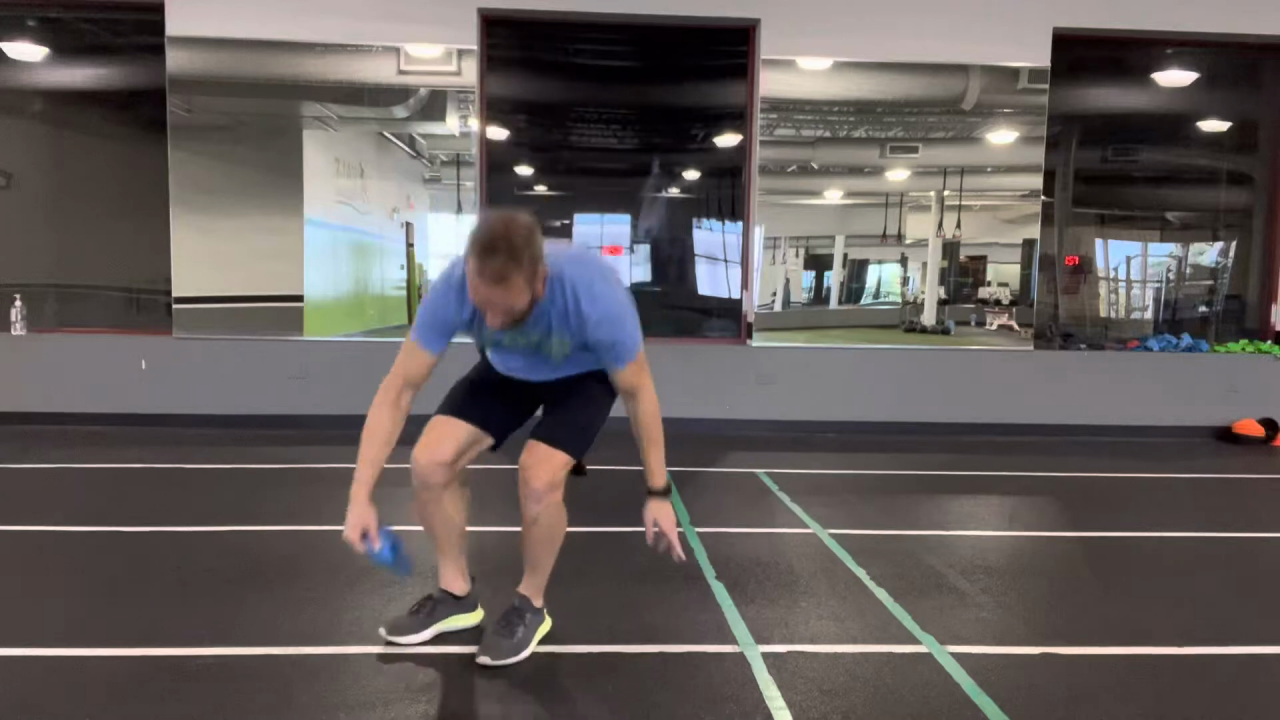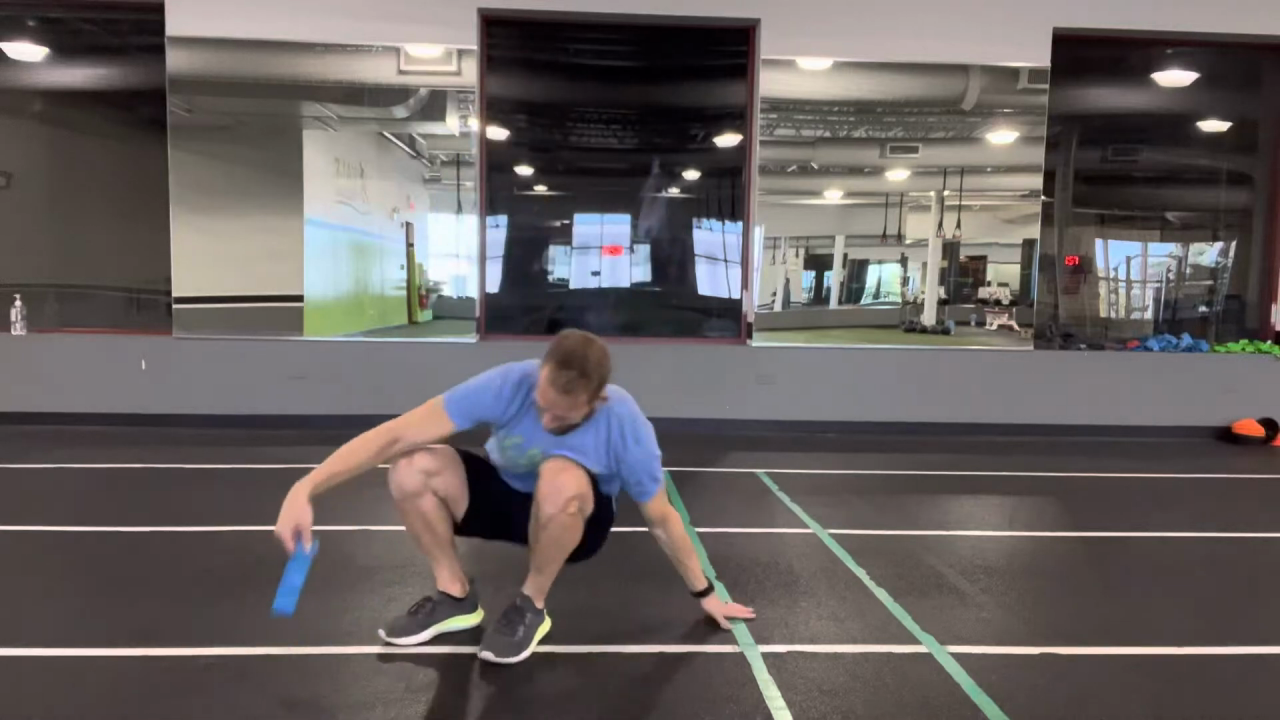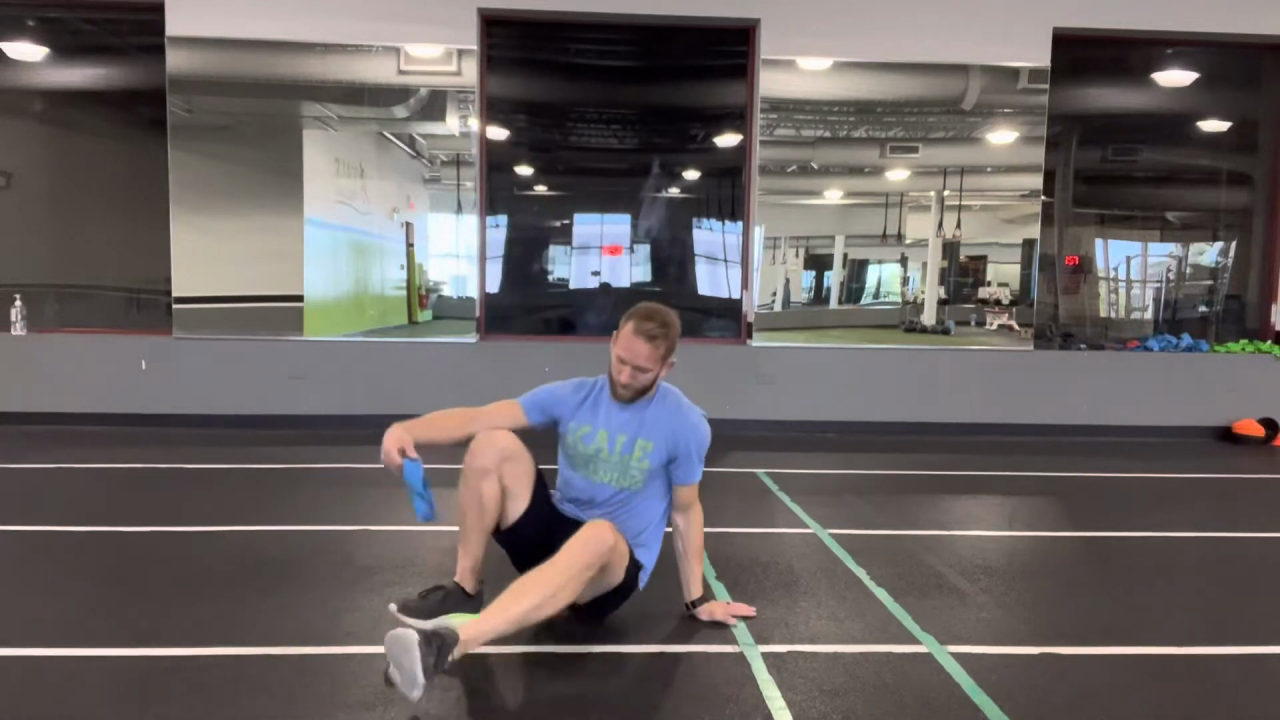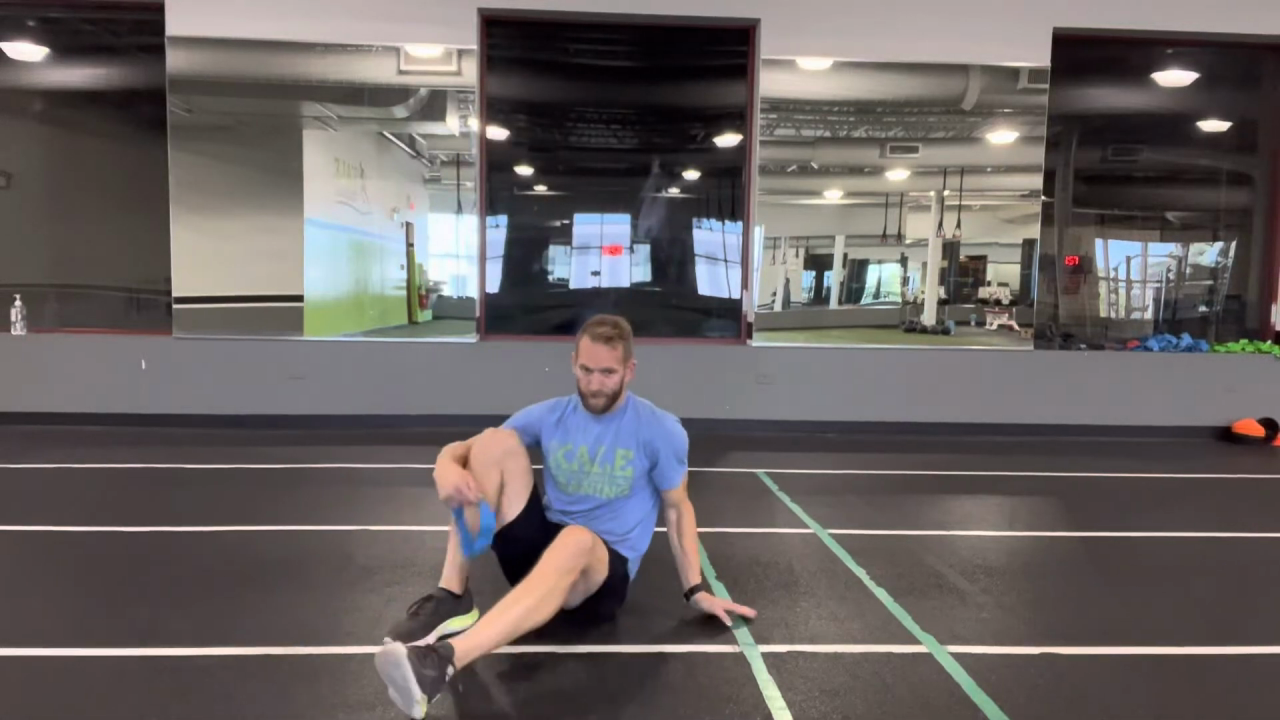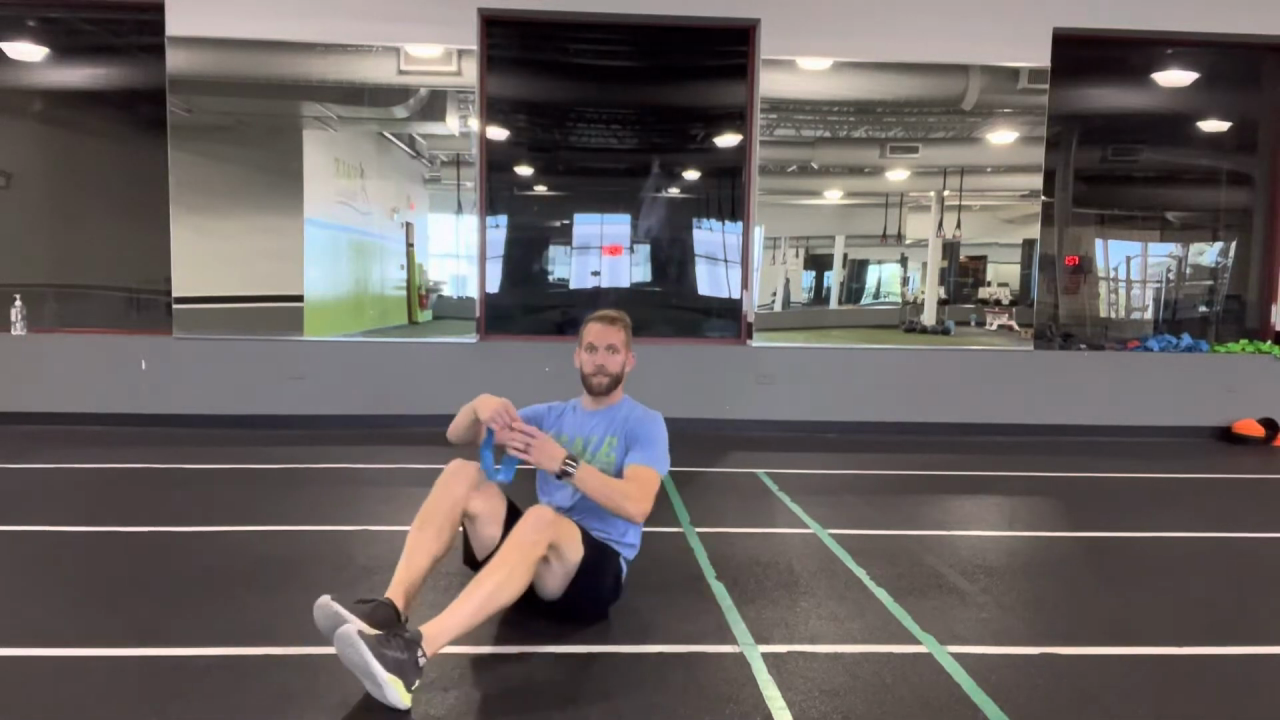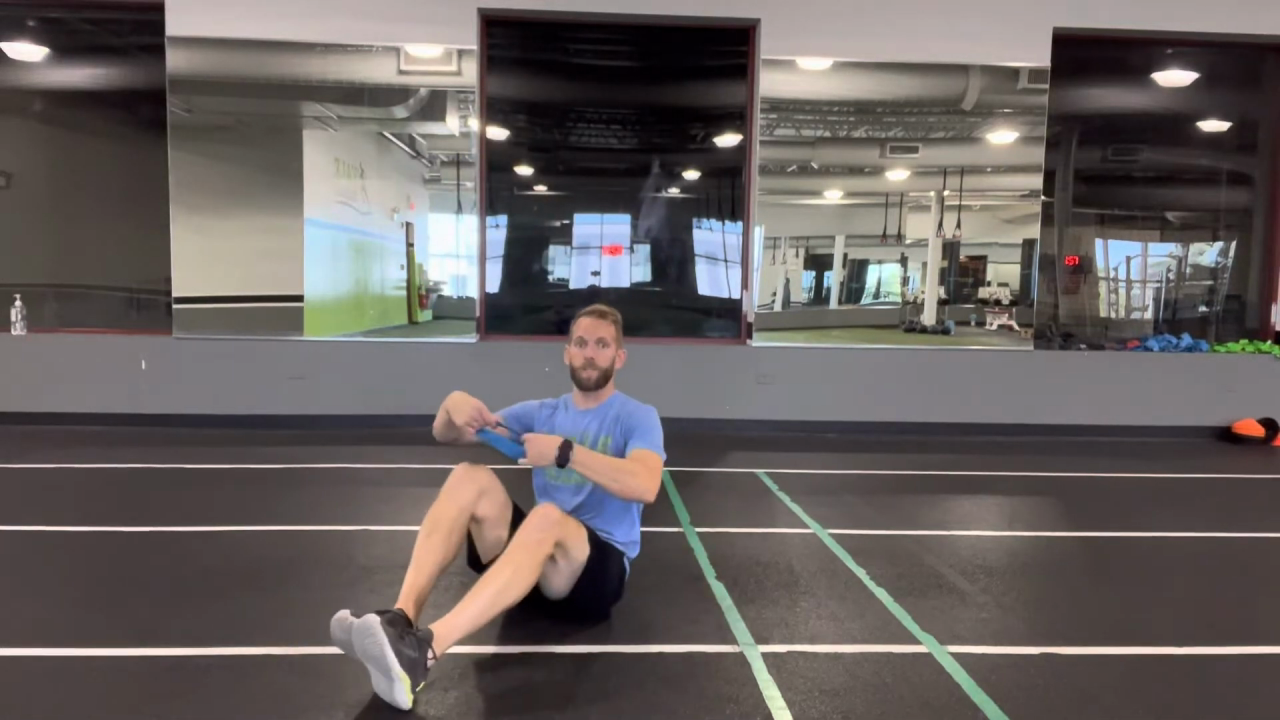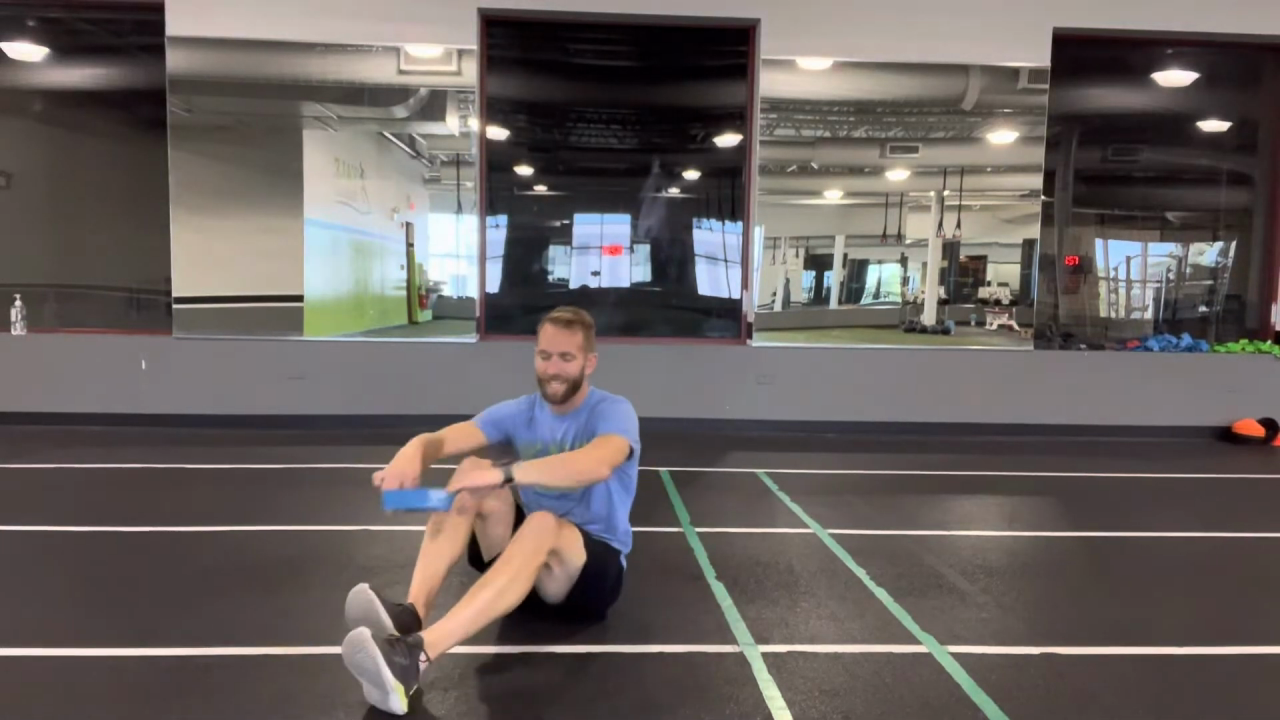
dt=0.4s
person 1, frame 1
left shoulder: (595, 294)
right shoulder: (454, 287)
left elbow: (638, 388)
right elbow: (399, 387)
left wrist: (657, 492)
right wrist: (360, 495)
left hip: (583, 376)
right hip: (509, 372)
left knee: (538, 476)
right knee: (431, 462)
left ankle: (530, 605)
right ankle: (456, 595)
person 1, frame 2
left shoulder: (628, 436)
right shoulder: (510, 385)
left elbow: (661, 518)
right elbow: (397, 433)
left wrist: (702, 592)
right wrist: (303, 490)
left hip: (573, 525)
right hip: (507, 488)
left knee: (560, 480)
right knee: (411, 471)
left ankle: (534, 606)
right ankle: (456, 596)
person 1, frame 3
left shoulder: (687, 424)
right shoulder: (572, 396)
left elbow: (685, 511)
right elbow: (474, 419)
left wrist: (696, 599)
right wrist: (408, 429)
left hip: (616, 565)
right hip: (550, 534)
left knee: (596, 538)
right knee: (494, 446)
left ankle: (446, 643)
right ankle: (464, 594)
person 1, frame 4
left shoulder: (659, 430)
right shoulder: (550, 415)
left elbow: (678, 507)
right elbow: (464, 450)
left wrist: (693, 589)
right wrist: (447, 469)
left hip: (603, 572)
right hip: (536, 548)
left knee: (575, 539)
right knee: (500, 446)
left ankle: (444, 662)
right ankle: (450, 597)
person 1, frame 5
left shoulder: (645, 424)
right shoulder: (551, 416)
left elbow: (636, 506)
right elbow: (459, 435)
left wrist: (564, 464)
right wrist: (479, 406)
left hip: (597, 568)
right hip: (532, 557)
left knee: (541, 519)
right knee: (463, 474)
left ankle: (414, 651)
right ankle: (389, 610)
person 1, frame 6
left shoulder: (637, 417)
right shoulder: (541, 413)
left elbow: (646, 486)
right elbow: (446, 435)
left wrist: (565, 453)
right wrist: (454, 403)
left hip: (598, 568)
right hip: (534, 560)
left knee: (547, 516)
right knee: (470, 478)
left ankle: (424, 649)
right ankle: (402, 618)
person 1, frame 7
left shoulder: (613, 412)
right shoulder: (519, 411)
left elbow: (597, 466)
right elbow: (443, 441)
left wrist: (505, 474)
right wrist: (412, 455)
left hip: (592, 567)
right hip: (529, 558)
left knee: (542, 524)
right knee: (472, 468)
left ankle: (416, 653)
right ankle: (411, 615)
